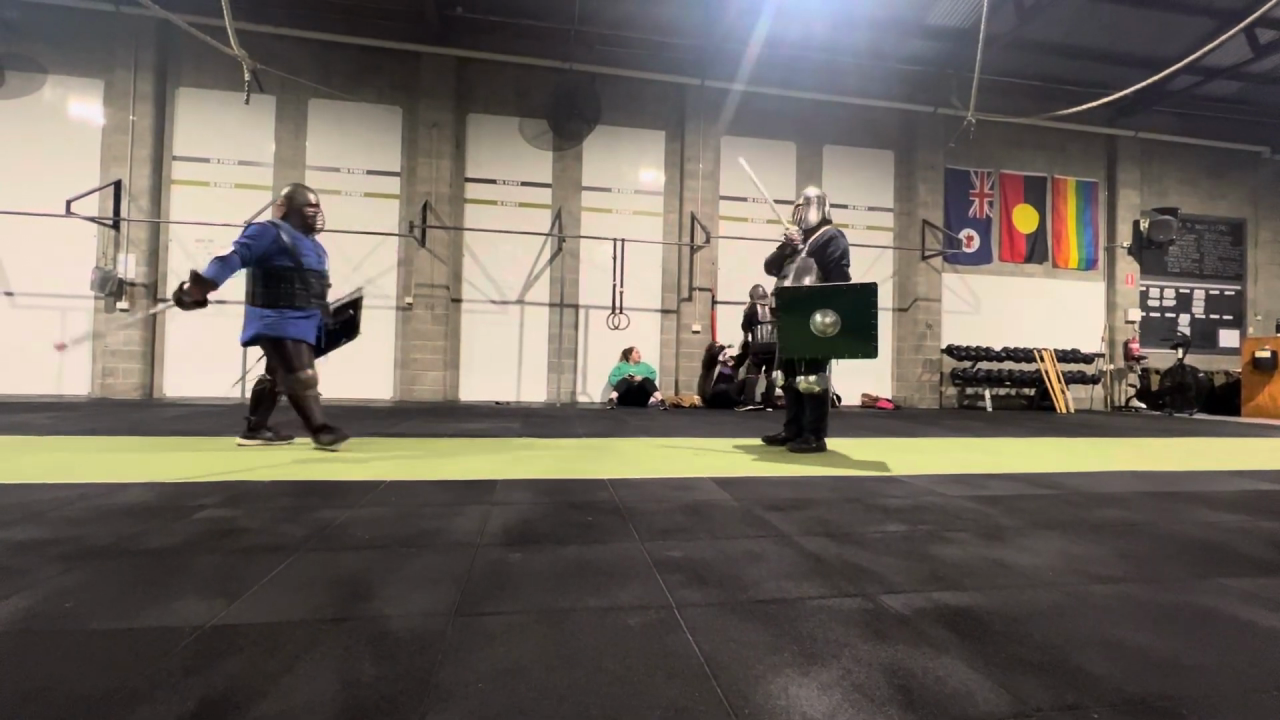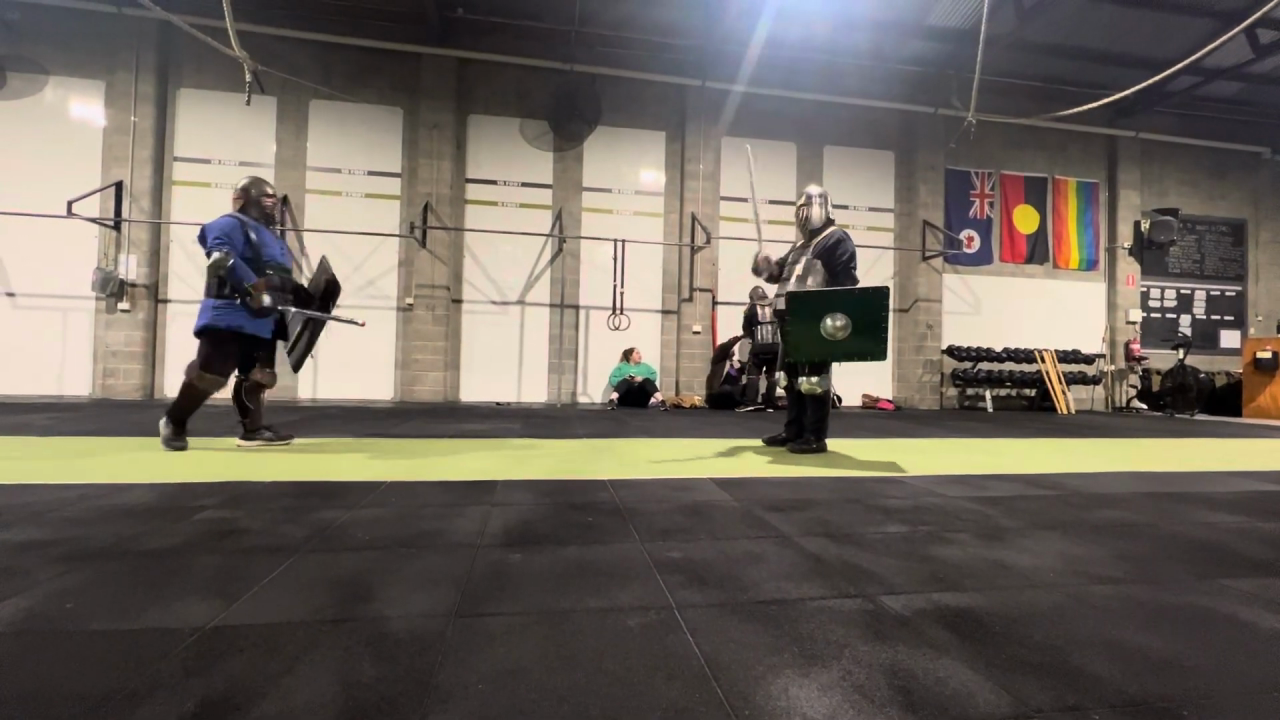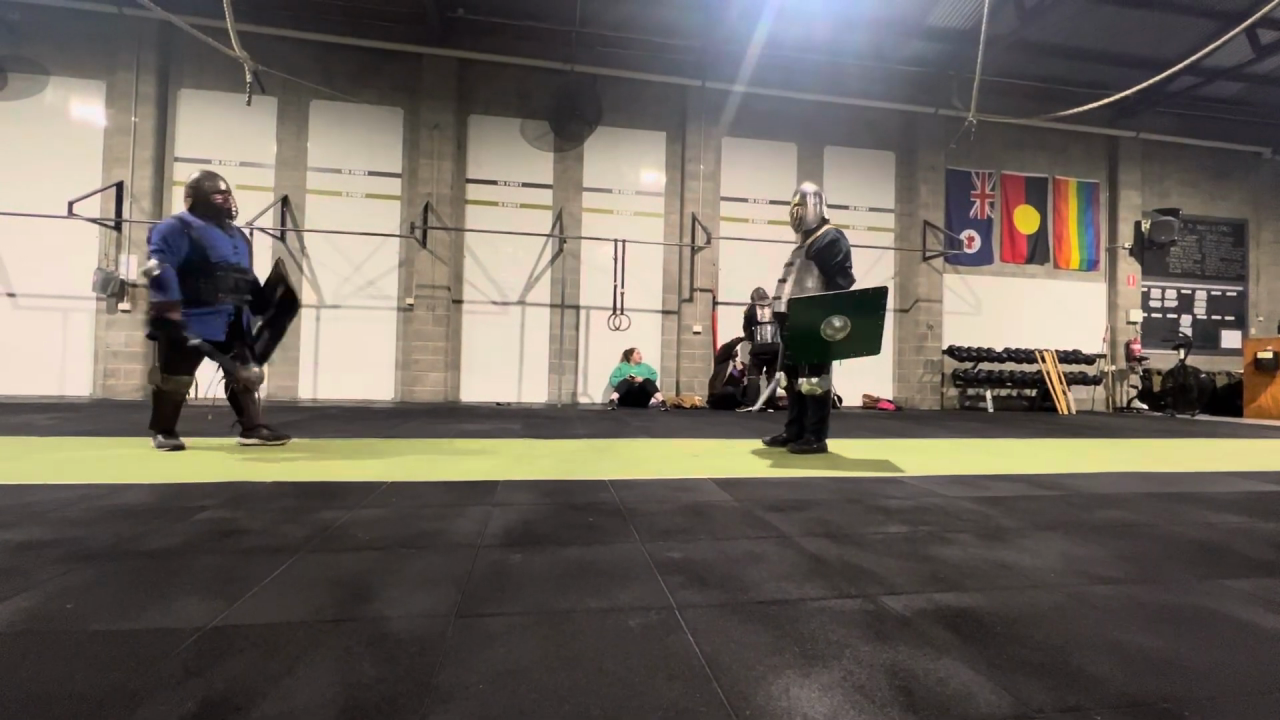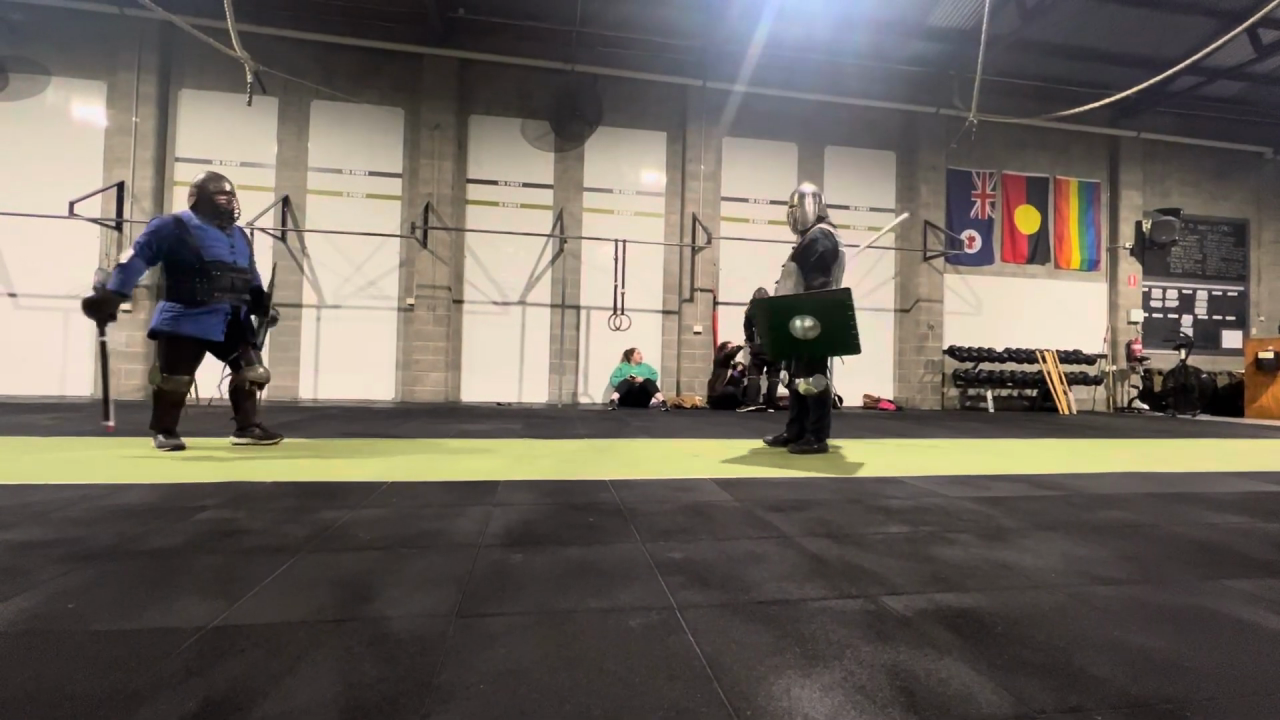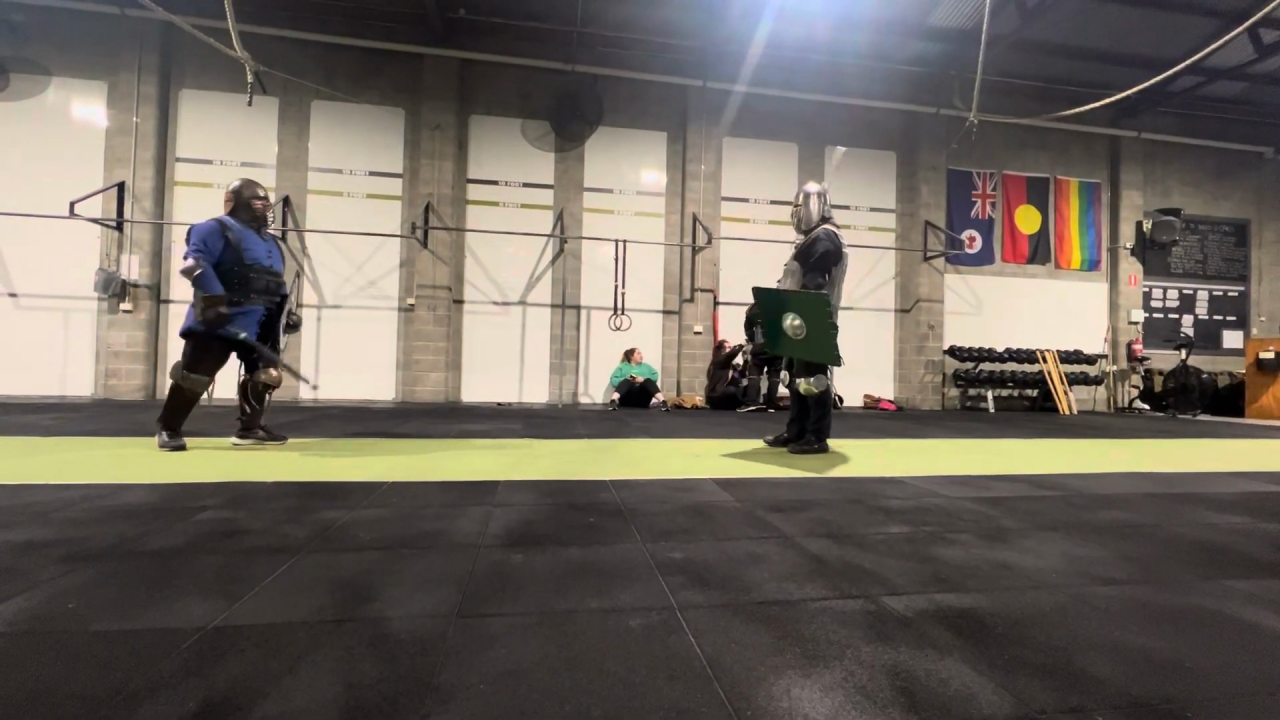
dt=0.4s
person 1, frame 1
left shoulder: (309, 243)
right shoulder: (270, 233)
right elbow: (234, 257)
left wrist: (322, 317)
right wrist: (200, 285)
left hip: (299, 322)
right hip: (279, 321)
left knee: (277, 376)
right knee: (300, 375)
left ankle: (255, 429)
right ankle: (320, 429)
person 1, frame 2
left shoulder: (271, 237)
right shoulder: (230, 225)
left elbow: (279, 278)
right elbow: (223, 260)
left wrist: (301, 295)
right wrist: (255, 290)
left hip: (261, 320)
right hip: (230, 316)
left knee: (259, 375)
right knee: (211, 372)
left ankle: (253, 430)
right ankle: (173, 422)
person 1, frame 3
left shoulder: (236, 235)
right shoulder: (177, 228)
left elbow: (244, 277)
right elbow: (161, 270)
right wrist: (165, 310)
left hip: (229, 321)
right hip: (188, 319)
right knee: (173, 379)
left ankle: (252, 428)
right ankle: (163, 432)
person 1, frame 4
left shoulder: (238, 234)
right shoulder: (174, 227)
left elbow: (250, 275)
right elbow: (136, 259)
left wrist: (263, 306)
right wrist: (109, 297)
left hip: (233, 321)
right hip: (187, 318)
left knee: (252, 372)
right knee: (175, 378)
left ankle: (247, 428)
right ankle: (164, 431)
person 1, frame 5
left shoulder: (269, 241)
right shoulder: (216, 229)
left elbow: (276, 283)
right elbow: (195, 265)
left wrist: (286, 312)
right wrist: (214, 303)
left hip: (260, 323)
right hip: (219, 321)
left knee: (265, 374)
right knee: (195, 375)
left ankle: (250, 429)
right ankle: (168, 429)
person 2, frame 1
left shoulder: (831, 238)
right shoulder: (798, 244)
left elbow: (839, 279)
right elbow: (773, 268)
right wrist: (787, 245)
left knee: (811, 377)
right knee: (789, 376)
left ankle: (815, 436)
right ankle: (793, 430)
person 2, frame 2
left shoulder: (836, 239)
right shoulder: (801, 244)
left elbow: (846, 280)
right elbow: (780, 273)
right wrist: (765, 267)
right hip: (791, 320)
left knee: (814, 377)
right knee: (791, 377)
left ankle: (815, 437)
right ankle: (794, 431)
person 2, frame 3
left shoulder: (831, 238)
right shoulder: (803, 242)
left elbow: (841, 280)
right wrist: (784, 319)
left knee: (813, 378)
right knee: (792, 377)
left ankle: (816, 437)
right ankle: (794, 431)
person 2, frame 4
left shoulder: (819, 236)
right shoulder: (812, 237)
left elbow: (817, 282)
left knee: (812, 377)
right knee: (795, 376)
left ankle: (817, 437)
right ankle: (795, 431)
person 2, frame 5
left shoulder: (824, 237)
right shoulder: (815, 238)
left elbow: (814, 283)
left knee: (812, 377)
right knee: (796, 376)
left ankle: (817, 437)
right ankle: (796, 432)
